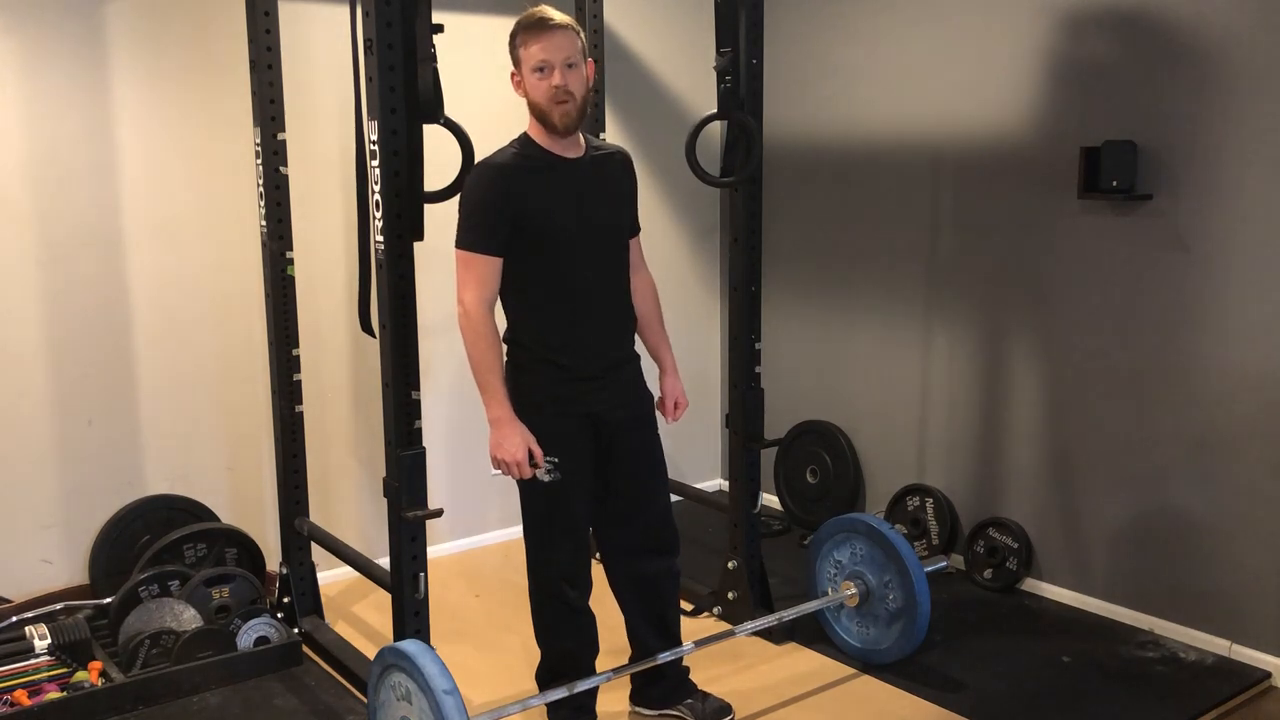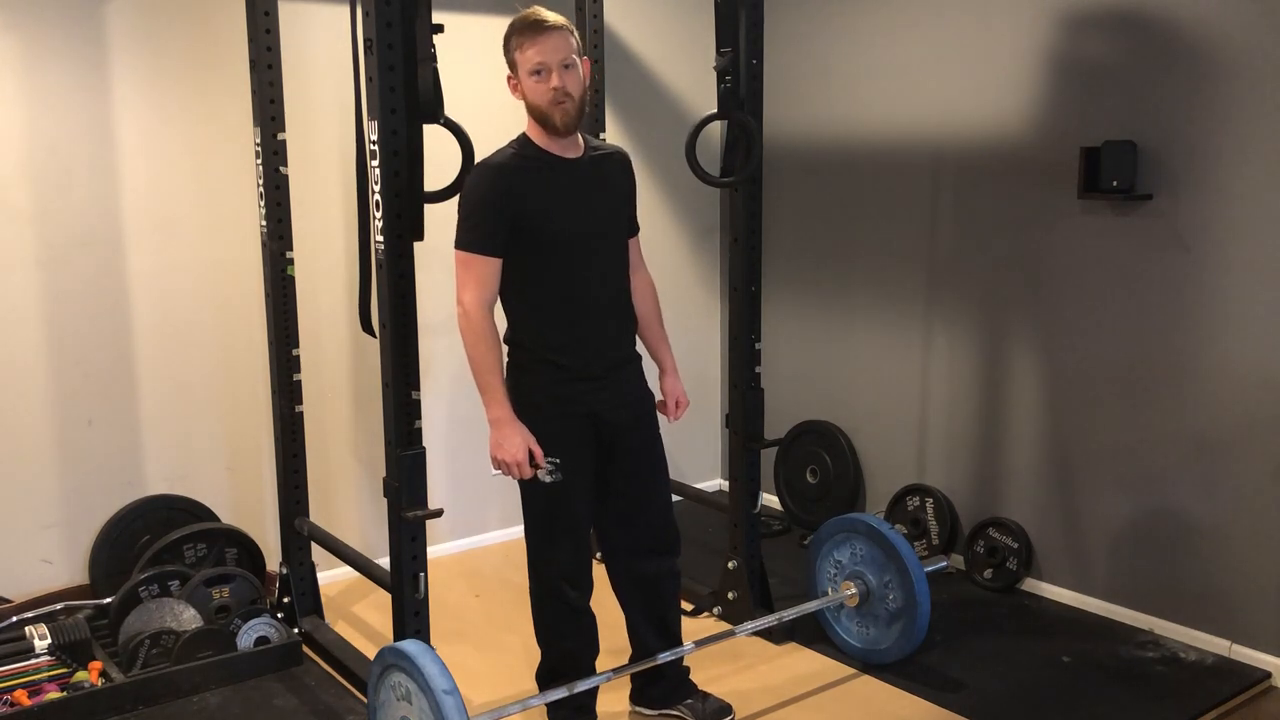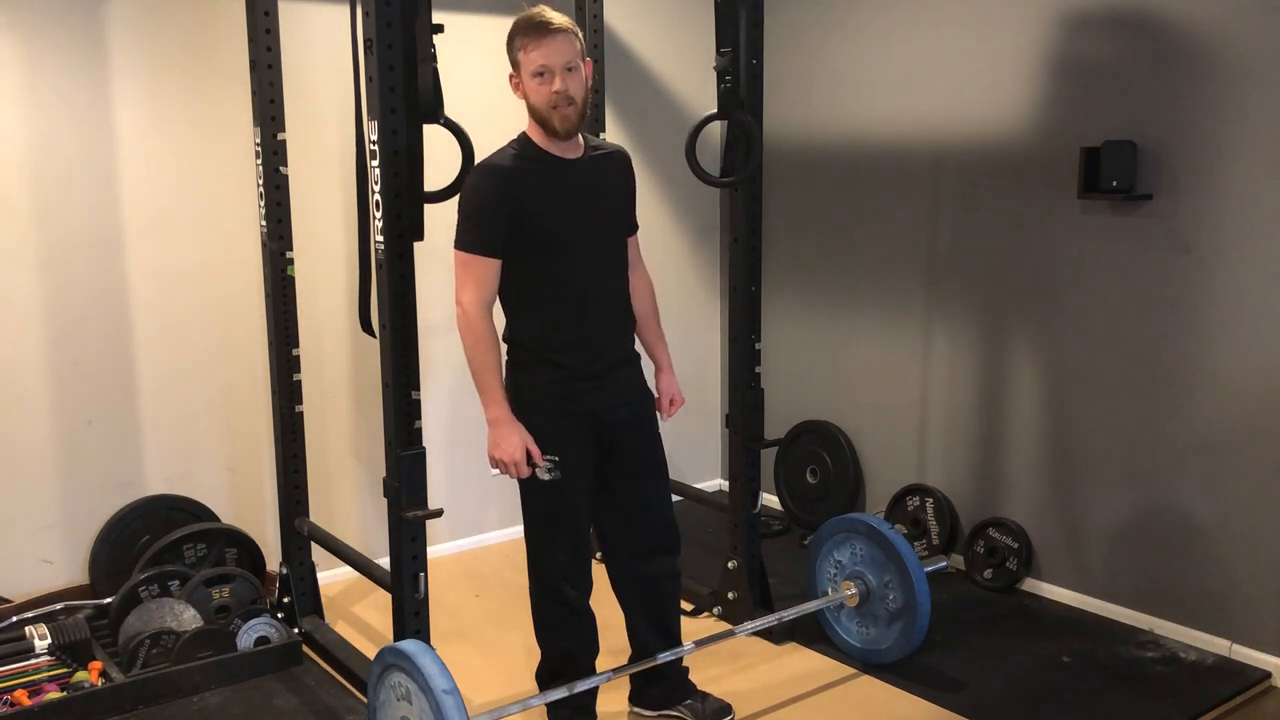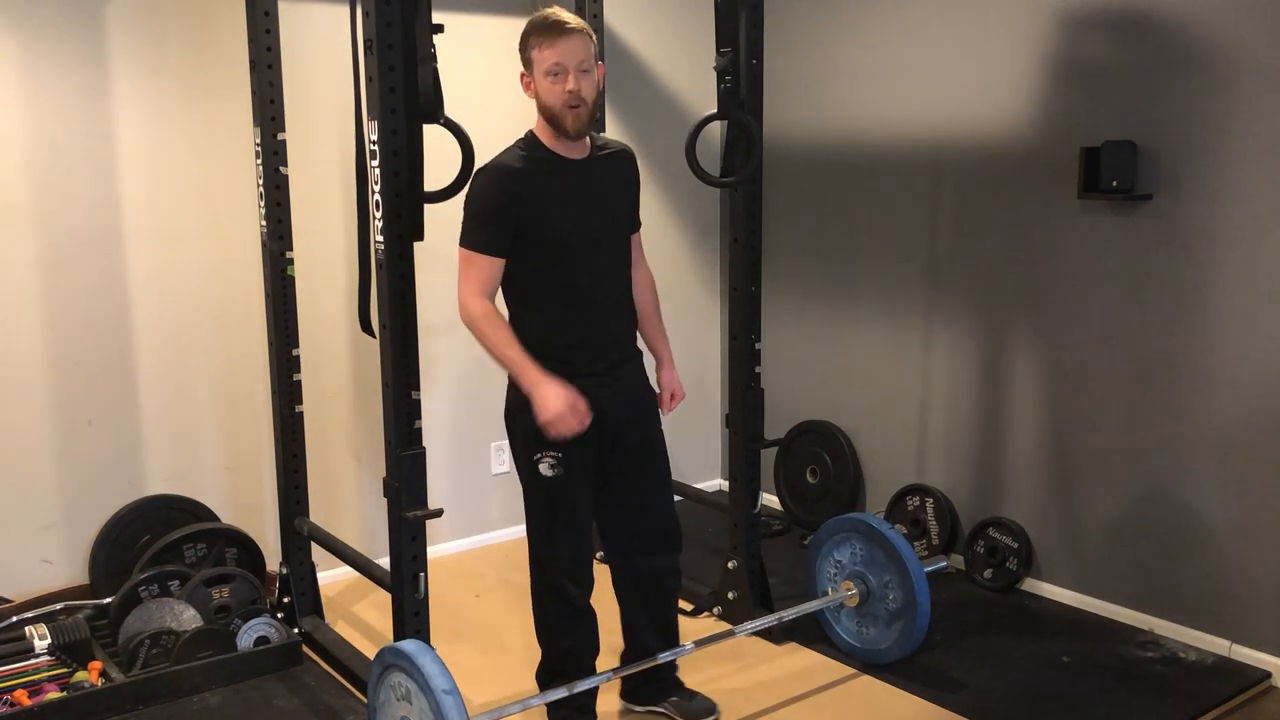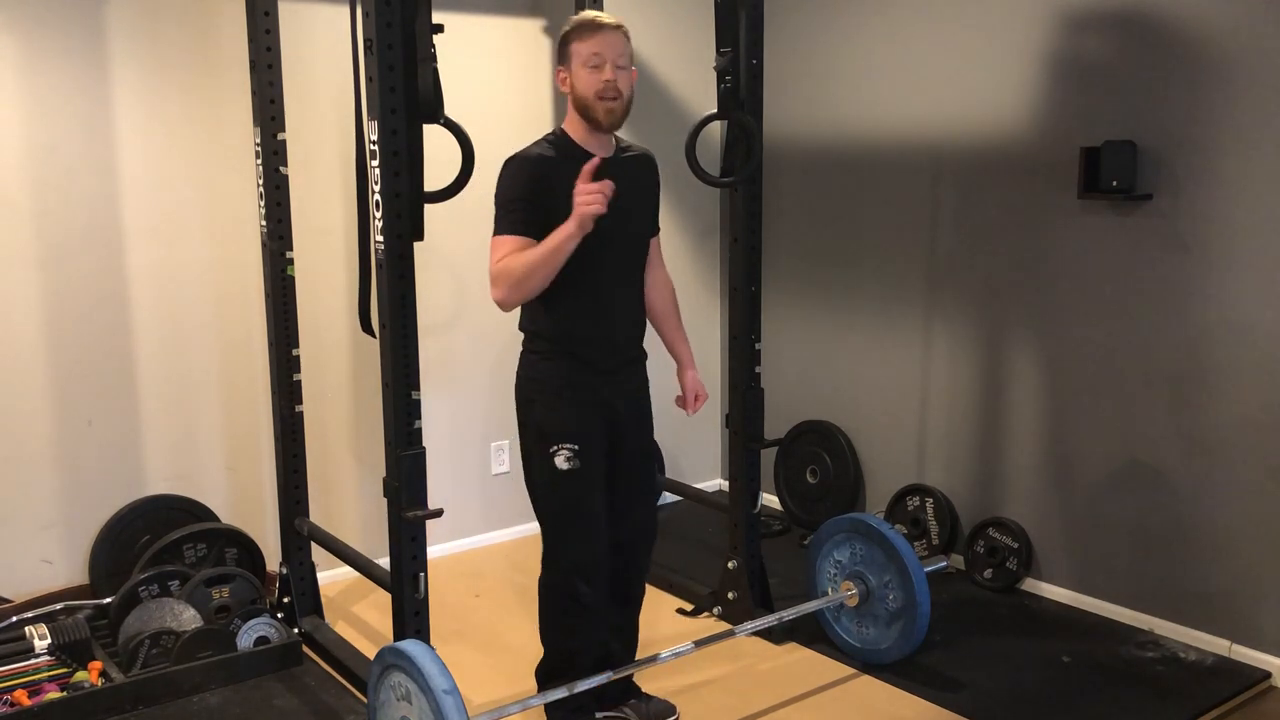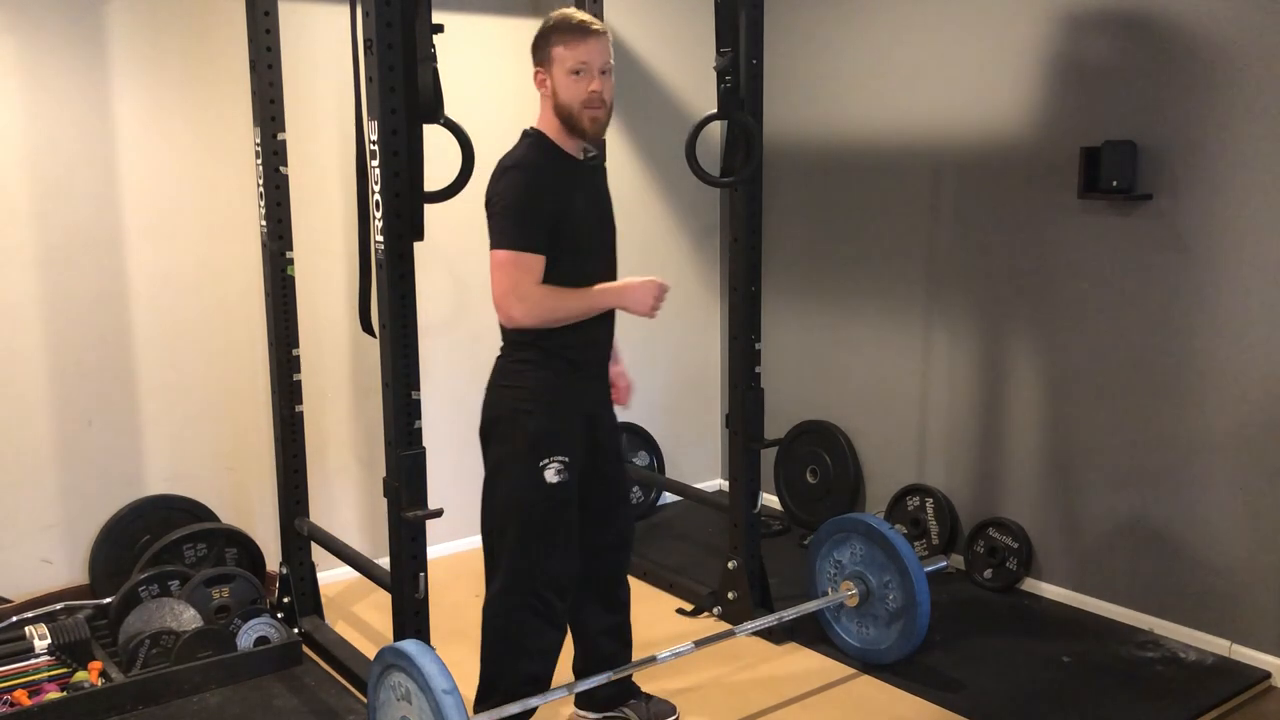
dt=0.5s
person 1, frame 1
left shoulder: (615, 166)
right shoulder: (499, 179)
right elbow: (475, 304)
left wrist: (667, 366)
right wrist: (502, 418)
left hip: (622, 389)
right hip: (548, 403)
left knee: (649, 540)
right knee: (562, 563)
person 1, frame 2
left shoulder: (614, 165)
right shoulder: (498, 180)
right elbow: (475, 304)
left wrist: (667, 366)
right wrist: (503, 418)
left hip: (624, 390)
right hip: (549, 404)
left knee: (651, 539)
right knee: (563, 563)
person 1, frame 3
left shoulder: (614, 164)
right shoulder: (498, 179)
right elbow: (473, 304)
left wrist: (663, 363)
right wrist: (500, 418)
left hip: (622, 388)
right hip: (547, 401)
left knee: (650, 539)
right knee: (562, 562)
person 1, frame 4
left shoulder: (619, 163)
right shoulder: (505, 180)
right elbow: (475, 301)
left wrist: (663, 358)
right wrist: (538, 383)
left hip: (623, 382)
right hip: (554, 395)
left knee: (652, 536)
right knee: (564, 560)
person 1, frame 5
left shoulder: (641, 167)
right shoulder: (533, 169)
right elbow: (505, 288)
left wrist: (685, 360)
right wrist: (577, 221)
left hip: (626, 380)
right hip: (558, 386)
left knee: (630, 542)
right knee: (575, 553)
person 1, frame 6
left shoulder: (589, 167)
right shoulder: (525, 174)
right elbow: (518, 303)
left wrist: (608, 357)
right wrist: (621, 295)
left hip: (585, 392)
right hip: (534, 400)
left knee: (605, 548)
right knee: (533, 573)
